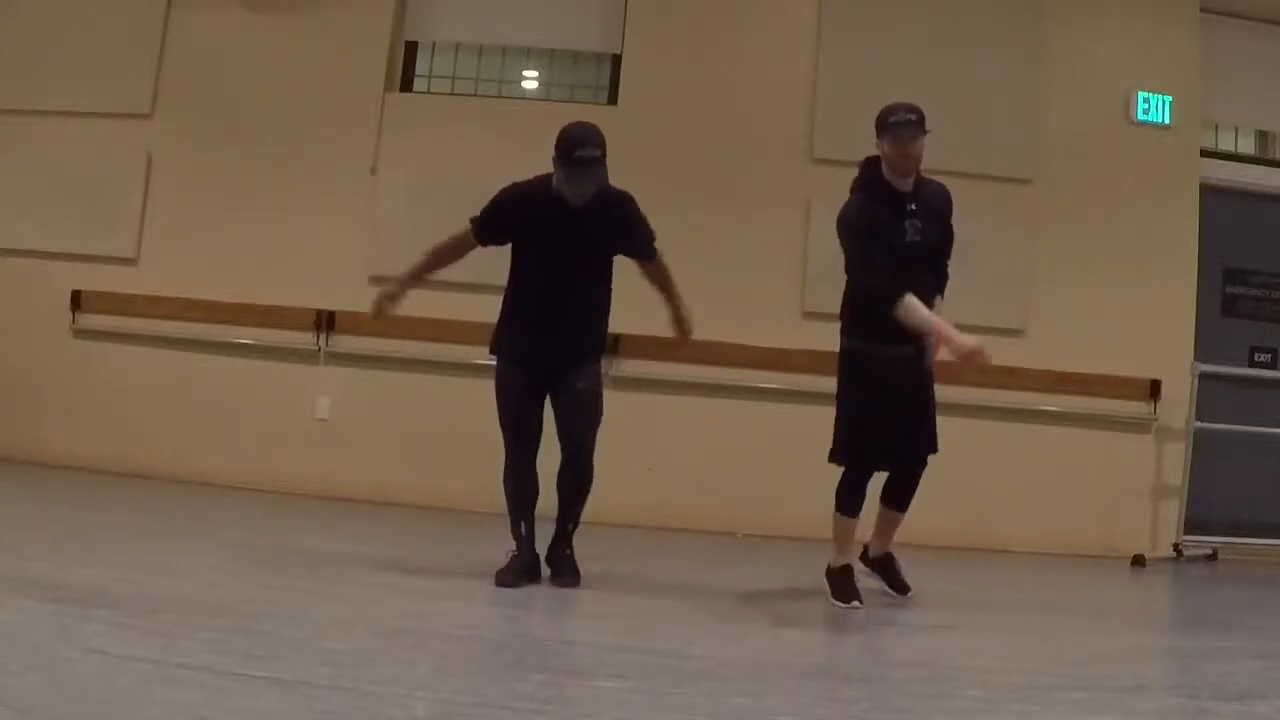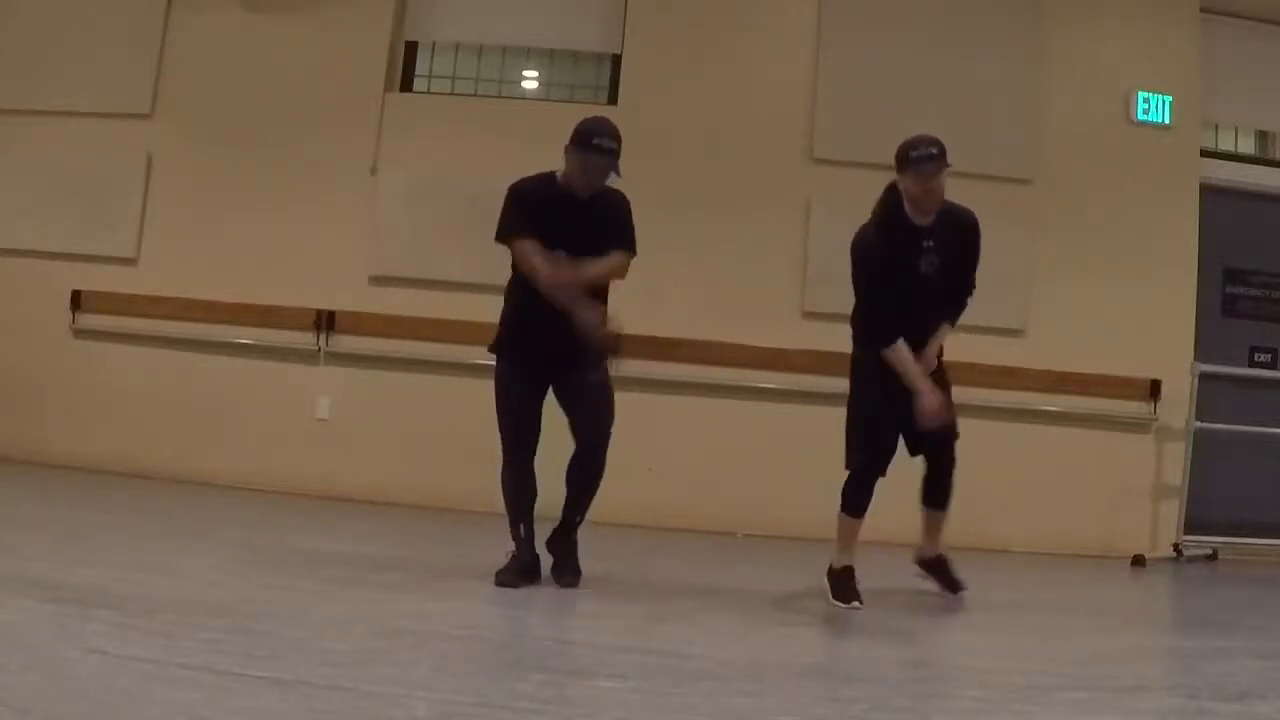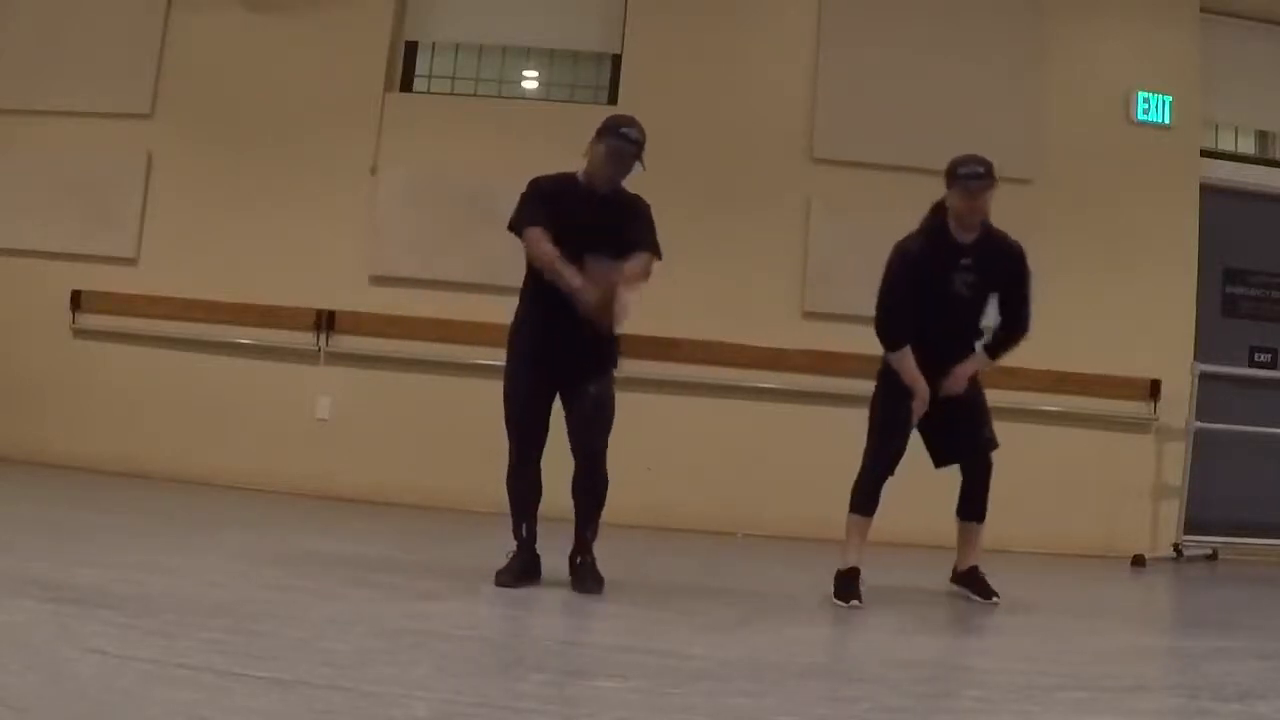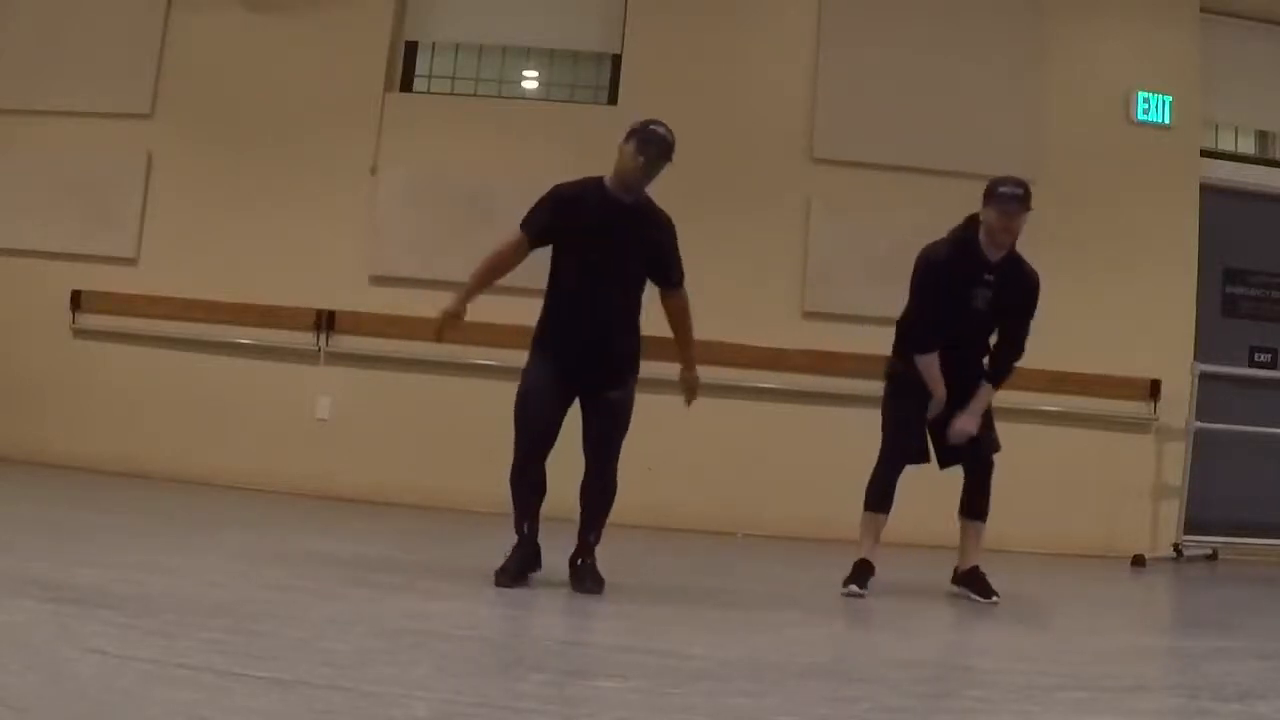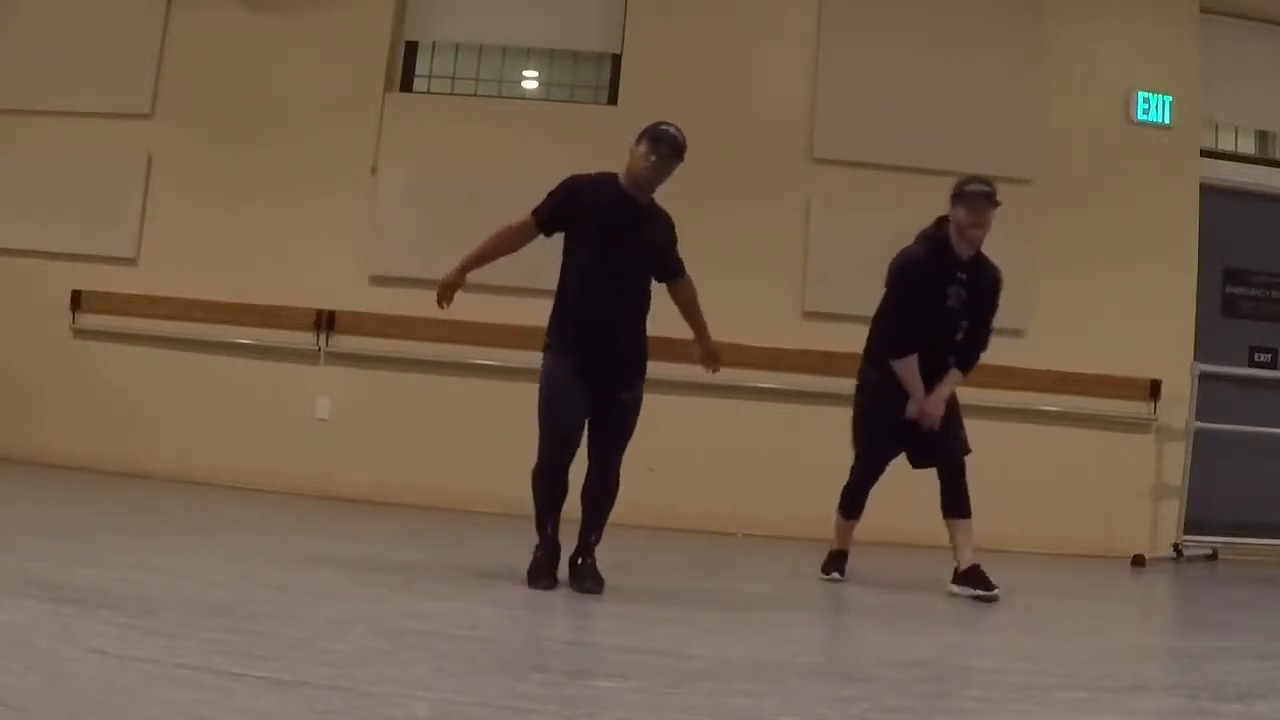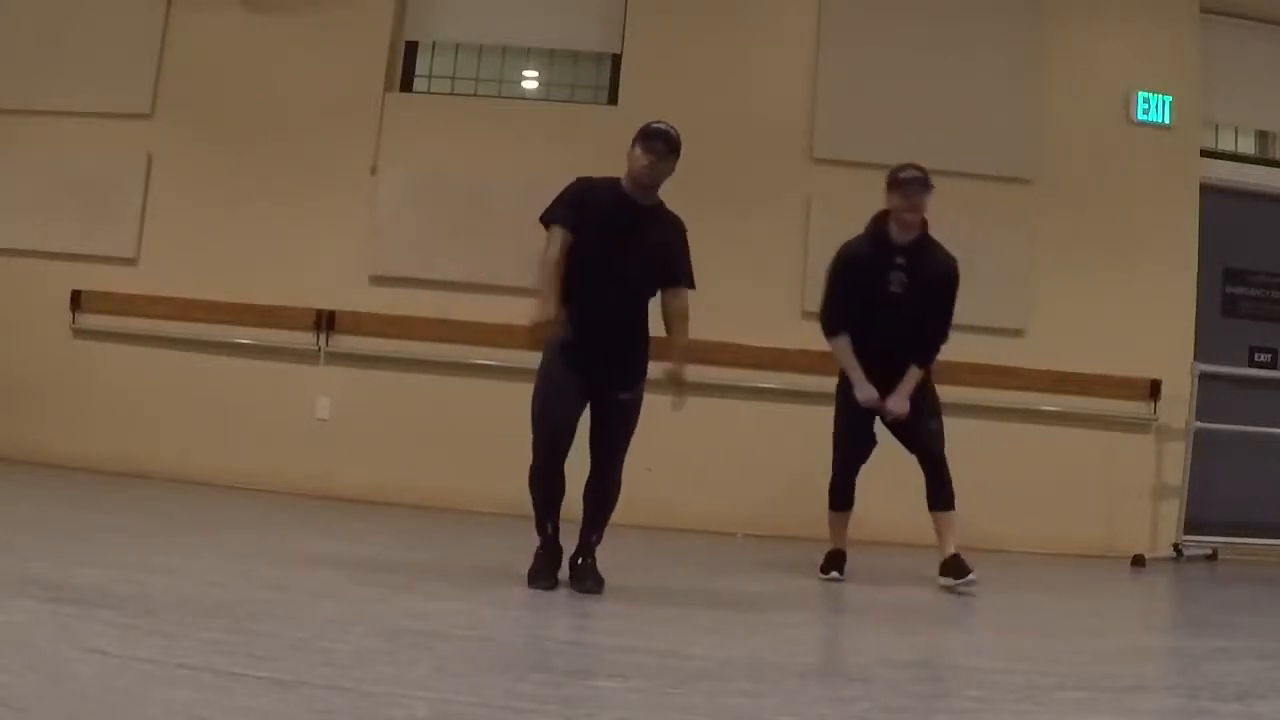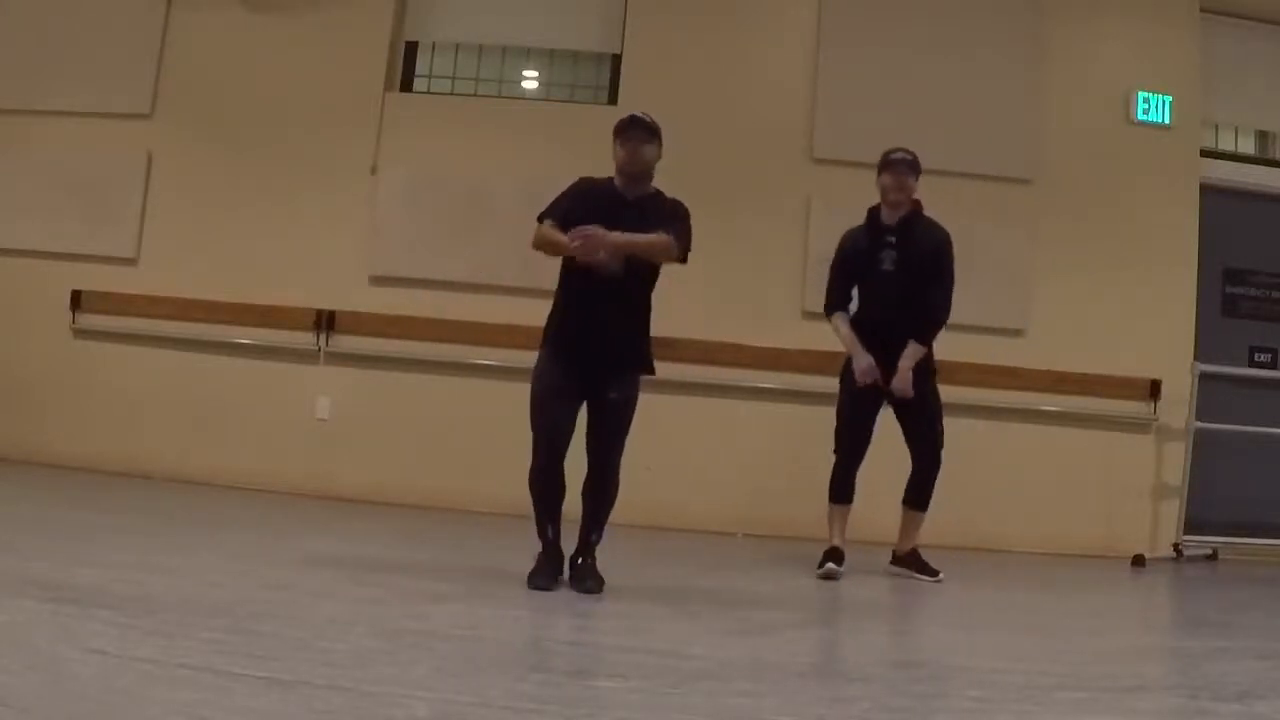
dt=0.3s
person 1, frame 1
left shoulder: (617, 208)
right shoulder: (520, 200)
left elbow: (650, 259)
right elbow: (465, 241)
left wrist: (676, 307)
right wrist: (404, 283)
left hip: (580, 356)
right hip: (518, 351)
left knee: (579, 453)
right knee: (520, 453)
left ankle: (562, 547)
right ankle: (524, 552)
person 1, frame 2
left shoulder: (614, 206)
right shoulder: (527, 194)
left elbow: (619, 263)
right elbow: (527, 259)
left wrist: (575, 277)
right wrist: (576, 305)
left hip: (581, 351)
right hip: (520, 346)
left knee: (594, 443)
right knee: (518, 451)
left ankle: (565, 535)
right ankle: (523, 551)
person 1, frame 3
left shoulder: (633, 210)
right shoulder: (545, 191)
left elbow: (644, 262)
right elbow: (537, 247)
left wrist: (615, 281)
right wrist: (577, 287)
left hip: (592, 356)
right hip: (532, 348)
left knee: (591, 458)
right knee: (524, 454)
left ankle: (583, 555)
right ankle: (525, 551)
person 1, frame 4
left shoulder: (657, 226)
right shoulder: (571, 198)
left elbow: (673, 292)
right elbow: (517, 247)
left wrist: (688, 361)
right wrist: (464, 296)
left hip: (616, 364)
right hip: (554, 352)
left knee: (602, 464)
right knee: (528, 451)
left ankle: (585, 556)
right ankle: (525, 546)
person 1, frame 5
left shoulder: (660, 225)
right shoulder: (583, 191)
left elbow: (678, 280)
right elbow: (524, 230)
left wrist: (704, 339)
right wrist: (462, 269)
left hip: (626, 361)
right hip: (569, 350)
left knee: (606, 464)
right knee: (555, 452)
left ankle: (585, 555)
right ankle: (547, 546)
person 1, frame 6
left shoulder: (669, 228)
right shoulder: (585, 194)
left elbow: (677, 295)
right elbow: (555, 244)
left wrist: (678, 358)
right wrist: (547, 298)
left hip: (625, 362)
right hip: (569, 350)
left knee: (608, 463)
right knee: (548, 448)
left ankle: (585, 556)
right ankle: (548, 546)
person 1, frame 7
left shoulder: (670, 212)
right shoulder: (585, 193)
left elbow: (666, 248)
right elbow: (542, 236)
left wrist: (612, 239)
right wrist: (577, 247)
left hip: (622, 356)
right hip: (563, 346)
left knee: (605, 461)
right knee: (547, 451)
left ankle: (586, 556)
right ankle: (550, 551)
person 2, frame 1
left shoulder: (938, 199)
right shoulder: (860, 211)
right elbow: (884, 287)
left wrist: (935, 334)
right wrist: (949, 334)
left hip: (914, 349)
right hip: (869, 349)
left knee: (913, 456)
right knee: (862, 460)
left ankle: (878, 550)
right ankle: (840, 564)
person 2, frame 2
left shoulder: (962, 226)
right shoulder: (873, 239)
left elbow: (960, 289)
right elbow: (878, 325)
left wrist: (935, 345)
right wrist: (918, 386)
left hip: (925, 354)
right hip: (878, 361)
left knee: (943, 456)
right knee: (869, 461)
left ankle: (931, 551)
right ankle: (842, 566)
person 2, frame 3
left shoulder: (1006, 255)
right shoulder: (914, 251)
left elbow: (1015, 324)
right elbow: (889, 326)
left wrist: (971, 368)
right wrist: (918, 388)
left hip: (959, 370)
right hip: (904, 369)
left knee: (979, 465)
right knee: (879, 461)
left ankle: (967, 567)
right ankle: (849, 567)
person 2, frame 4
left shoulder: (1023, 280)
right shoulder: (939, 258)
left elbow: (1009, 350)
right elbow: (919, 333)
left wrist: (974, 409)
right wrist: (938, 393)
left hip: (967, 377)
right hip: (913, 369)
left knee: (981, 463)
right knee: (893, 457)
left ankle: (967, 568)
right ankle: (865, 561)
person 2, frame 5
left shoulder: (988, 278)
right shoulder: (913, 262)
left elbow: (973, 345)
right elbow: (896, 337)
left wrist: (938, 395)
right wrist: (916, 396)
left hip: (937, 379)
right hip: (884, 375)
left knee: (953, 464)
right knee: (869, 464)
left ankle: (966, 567)
right ankle: (839, 549)
person 2, frame 6
left shoulder: (941, 264)
right shoulder: (856, 253)
left elbow: (935, 336)
right elbow: (833, 323)
left wrist: (904, 391)
right wrist: (858, 381)
left hip: (911, 377)
right hip: (860, 375)
left knee: (934, 459)
right knee: (847, 461)
left ankle: (950, 556)
right ankle: (836, 551)
person 2, frame 7
left shoulder: (934, 239)
right shoulder: (856, 240)
left elbow: (936, 312)
right elbow: (835, 305)
left wrist: (906, 367)
right wrist: (857, 354)
left hip: (915, 364)
right hip: (864, 361)
left knee: (928, 454)
right knee: (848, 452)
left ankle: (905, 551)
right ankle: (835, 547)
